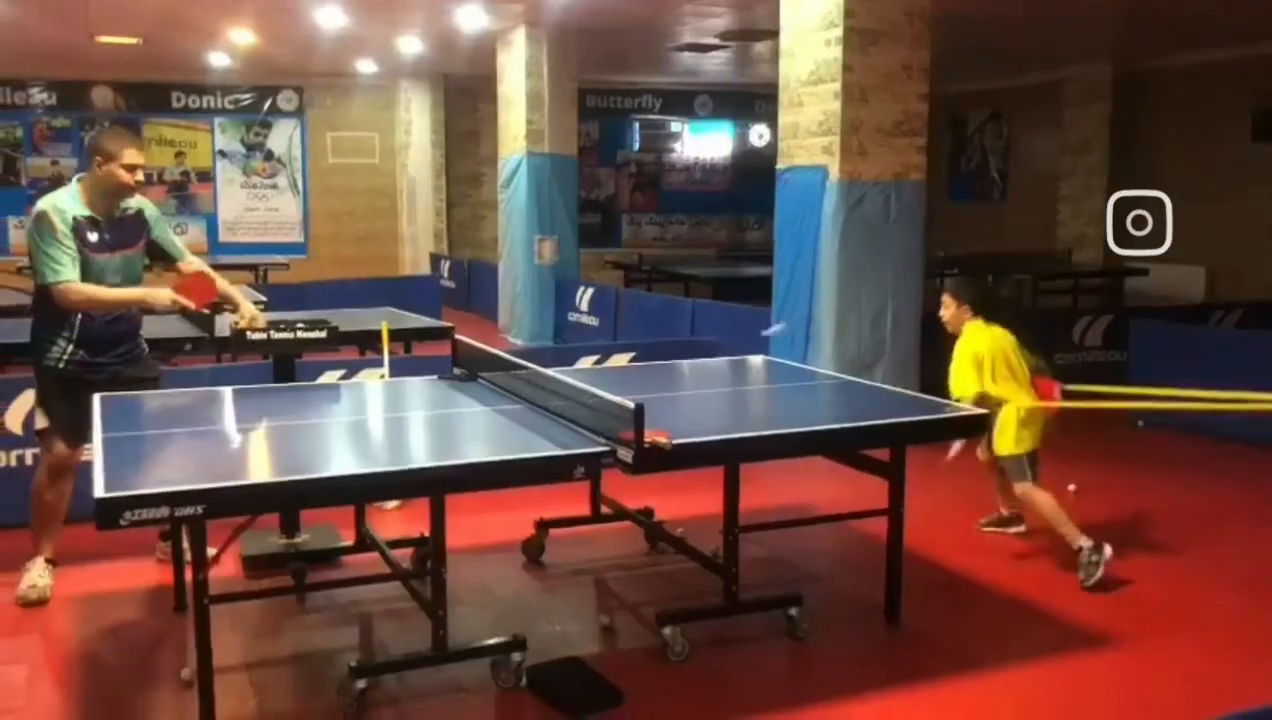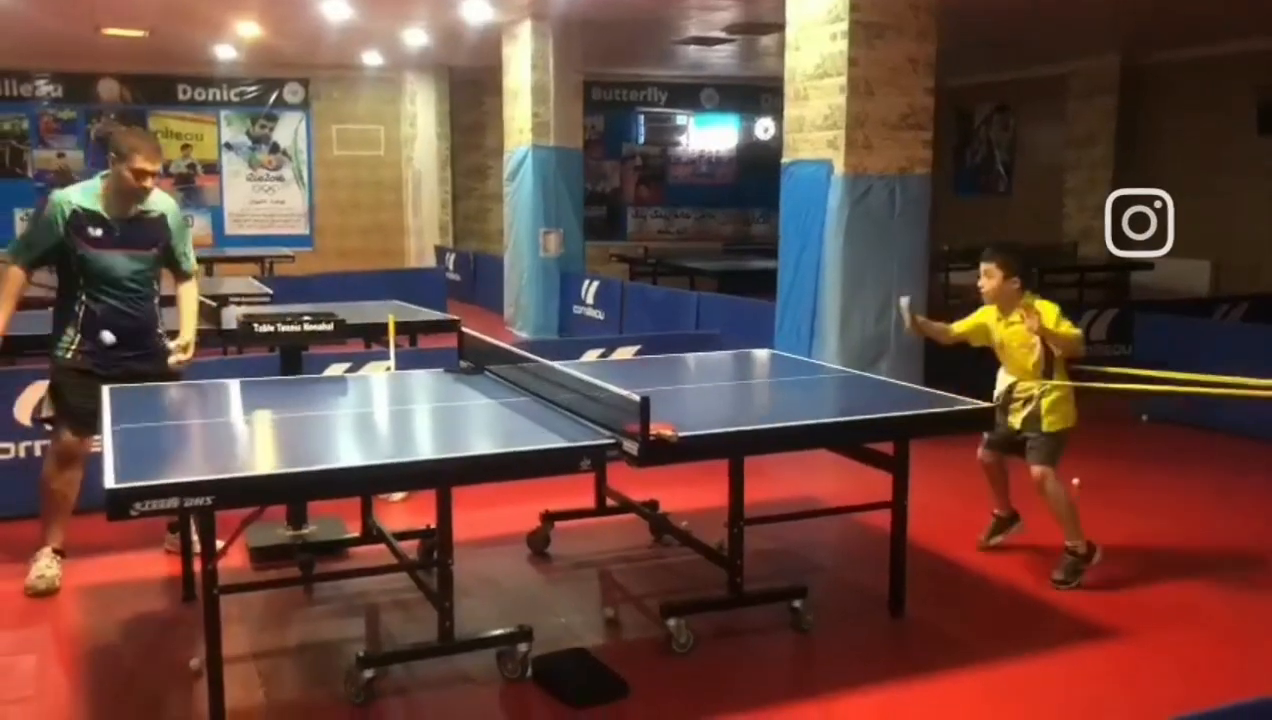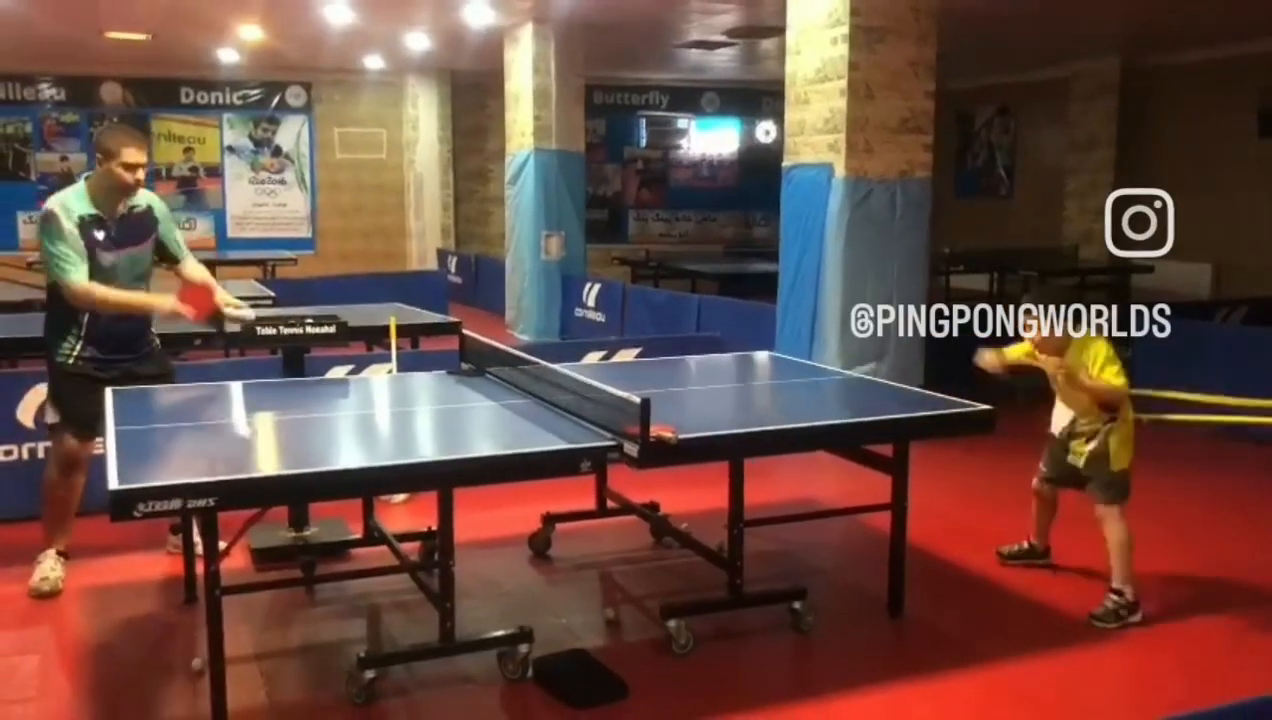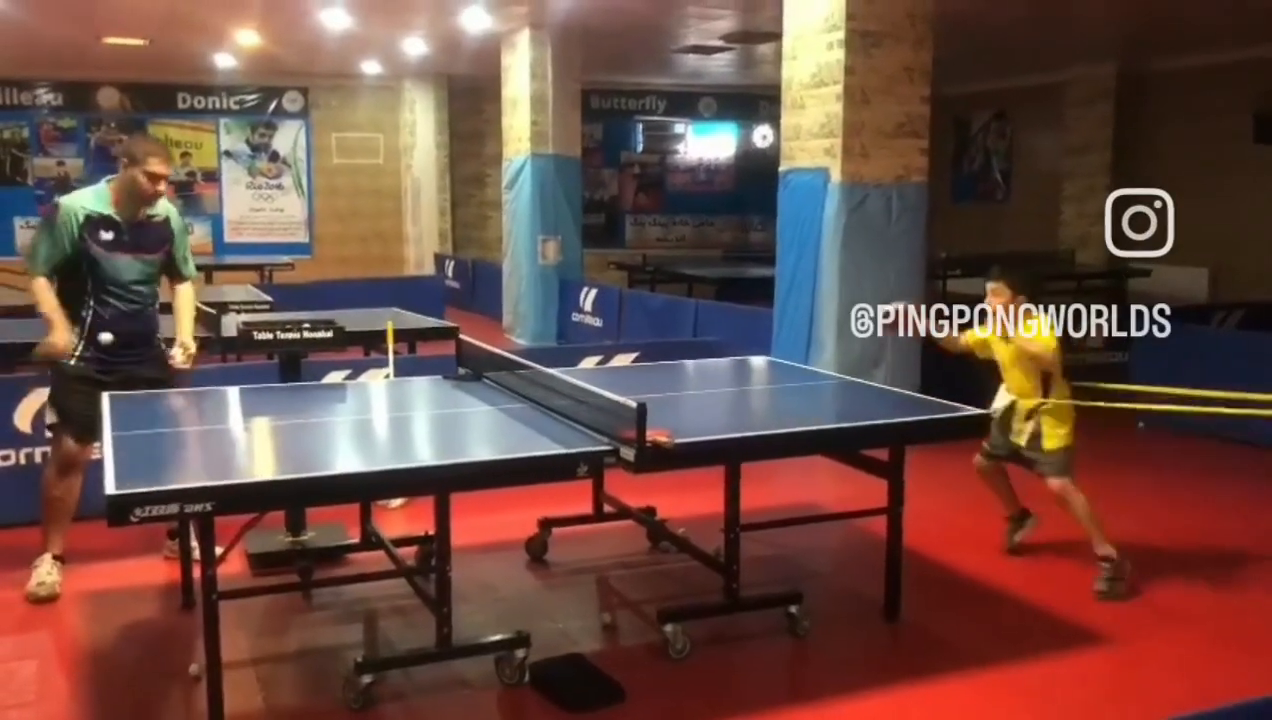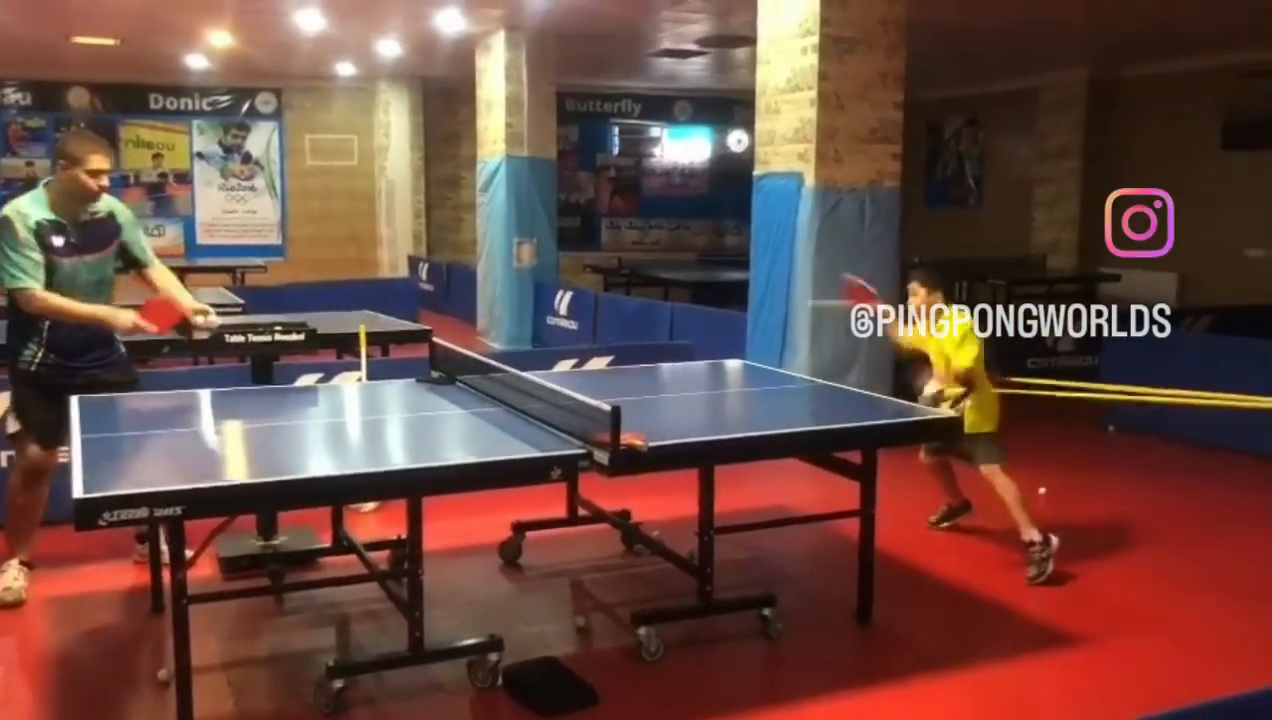
dt=0.5s
person 1, frame 1
left shoulder: (141, 211)
right shoulder: (54, 213)
left elbow: (183, 262)
right elbow: (65, 292)
left wrist: (236, 298)
right wrist: (143, 296)
left hip: (127, 353)
right hip: (68, 358)
right knee: (59, 456)
left ankle: (170, 536)
right ankle: (42, 559)
person 1, frame 2
left shoulder: (166, 212)
right shoulder: (66, 205)
left elbow: (185, 274)
left wrist: (187, 330)
left hip: (146, 348)
right hip: (83, 350)
right knee: (68, 445)
left ankle: (179, 528)
right ankle: (51, 549)
person 1, frame 3
left shoulder: (149, 206)
right shoulder: (61, 212)
left elbow: (182, 259)
right elbow: (75, 289)
left wrist: (217, 294)
right wrist: (153, 303)
left hip: (140, 349)
right hip: (81, 354)
right knee: (70, 450)
left ankle: (183, 529)
right ankle: (54, 551)
person 1, frame 4
left shoulder: (168, 217)
right shoulder: (72, 210)
left elbow: (182, 278)
right elbow: (40, 275)
left wrist: (184, 333)
right wrist: (58, 324)
left hip: (144, 353)
right hip: (85, 355)
right knee: (70, 451)
left ankle: (179, 534)
right ankle: (51, 555)
person 1, frame 5
left shoulder: (112, 212)
left elbow: (149, 265)
left wrist: (188, 303)
right wrist: (107, 315)
left hip: (105, 356)
right hip: (44, 362)
person 2, frame 1
left shoulder: (968, 343)
right shoulder: (998, 334)
left elbow: (967, 396)
right elbow: (1027, 364)
left hip: (1014, 415)
right hip: (1013, 409)
left knee: (1023, 490)
right knee: (986, 455)
left ankle: (1088, 547)
right ankle: (1010, 515)
person 2, frame 2
left shoulder: (1045, 310)
right shoulder: (989, 315)
left elbow: (1077, 349)
right elbow: (948, 335)
left wrist: (1044, 332)
right wrist: (922, 326)
left hip: (1047, 402)
right hip: (1013, 395)
left knee: (1042, 473)
right knee: (988, 456)
left ankle: (1080, 548)
right ankle: (1005, 516)
person 2, frame 3
left shoulder: (1096, 348)
right shoulder: (1038, 346)
left elbow: (1119, 395)
right elbow: (1002, 355)
left wrist: (1073, 378)
right wrist: (989, 358)
left hip: (1106, 433)
right hip: (1070, 426)
left knee: (1107, 511)
right knee: (1043, 488)
left ankle: (1124, 597)
right ankle: (1037, 547)
person 2, frame 4
left shoulder: (1040, 326)
right shoulder: (994, 329)
left elbow: (1050, 360)
right elbow: (957, 343)
left wrist: (1015, 338)
left hip: (1049, 416)
right hip: (1013, 410)
left knee: (1059, 485)
right knee: (985, 464)
left ankle: (1108, 556)
right ankle: (1018, 517)
person 2, frame 5
left shoulder: (959, 324)
right shoulder: (927, 326)
left elbow: (966, 369)
right elbow: (902, 341)
left hip: (972, 406)
right hip: (949, 401)
left knee: (990, 471)
right knee: (930, 457)
left ankle: (1037, 540)
right ankle: (957, 505)
